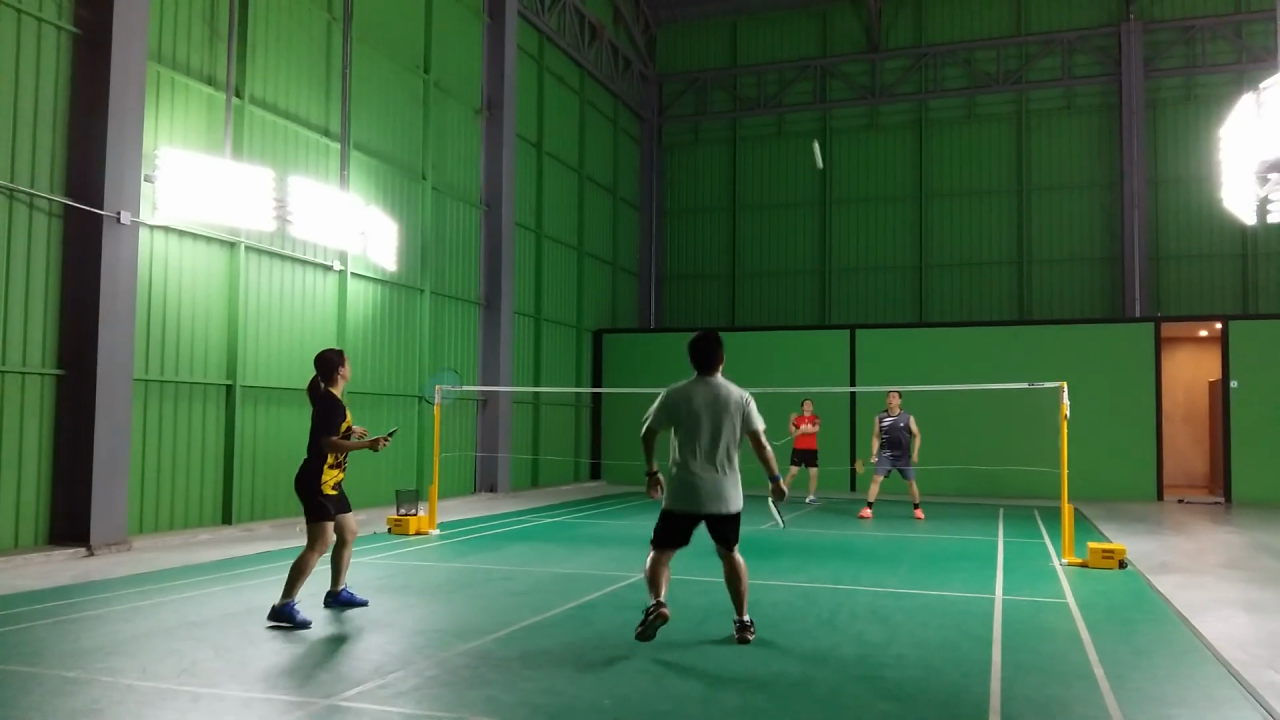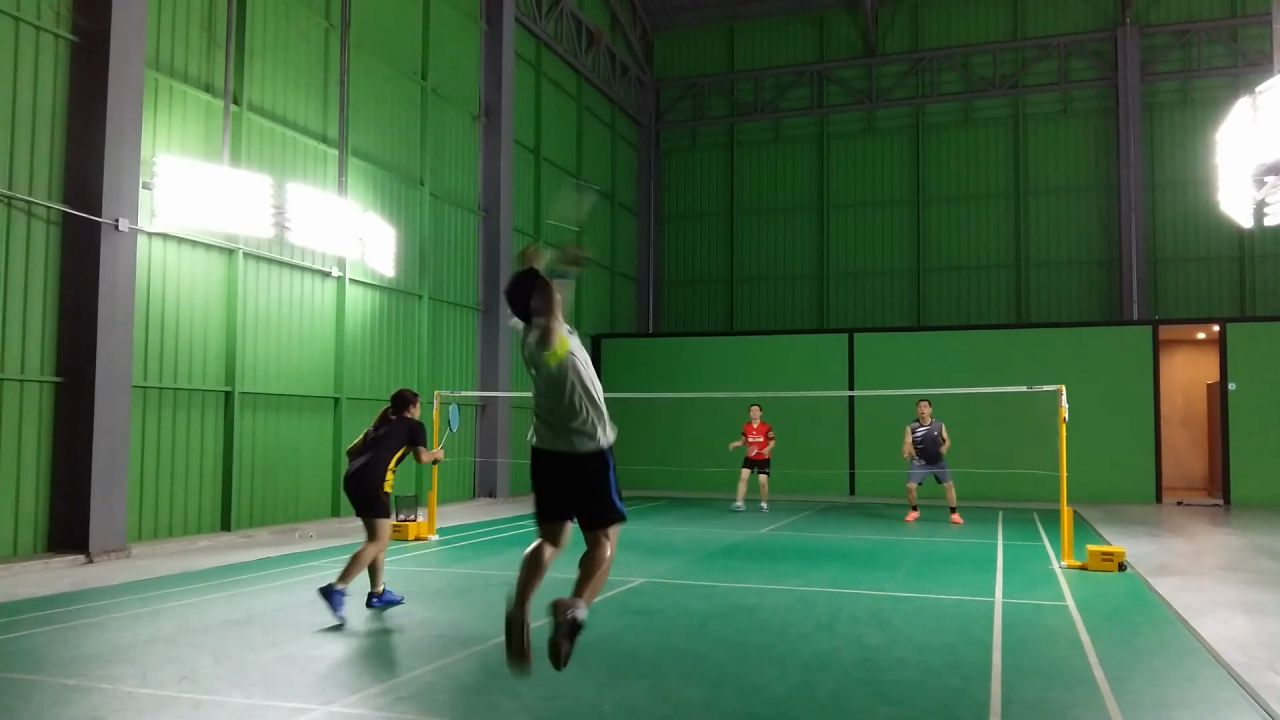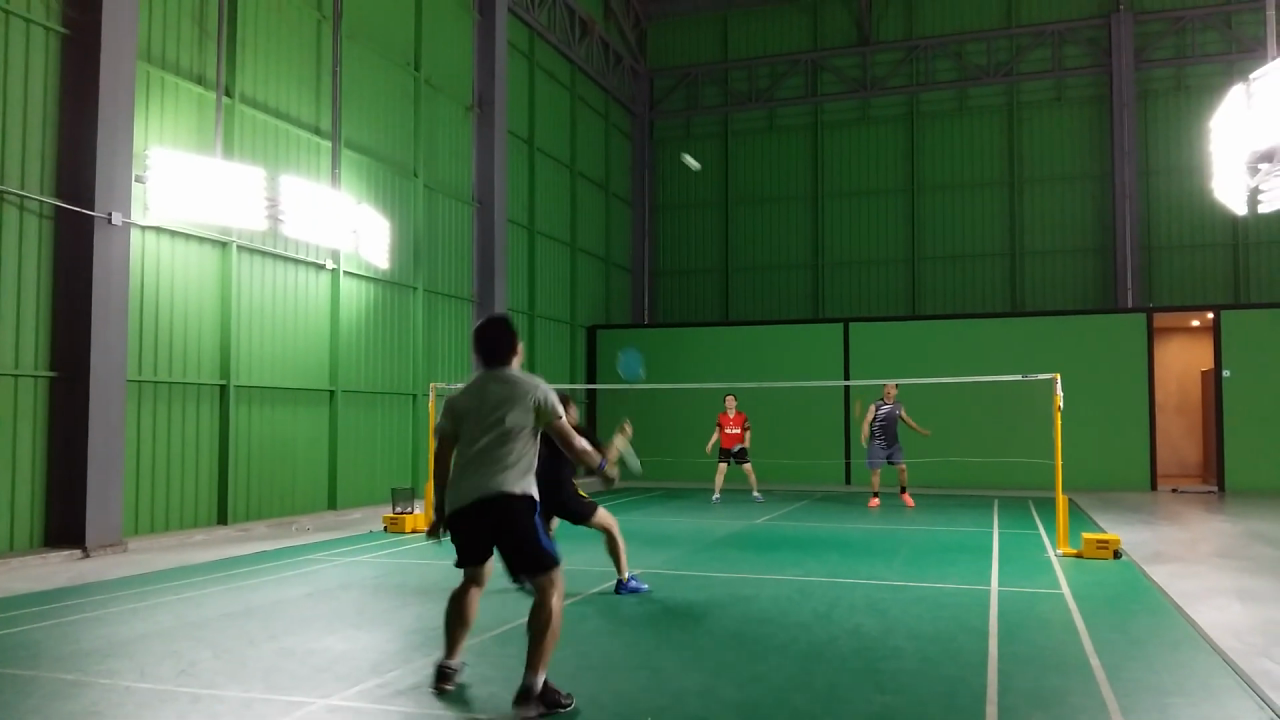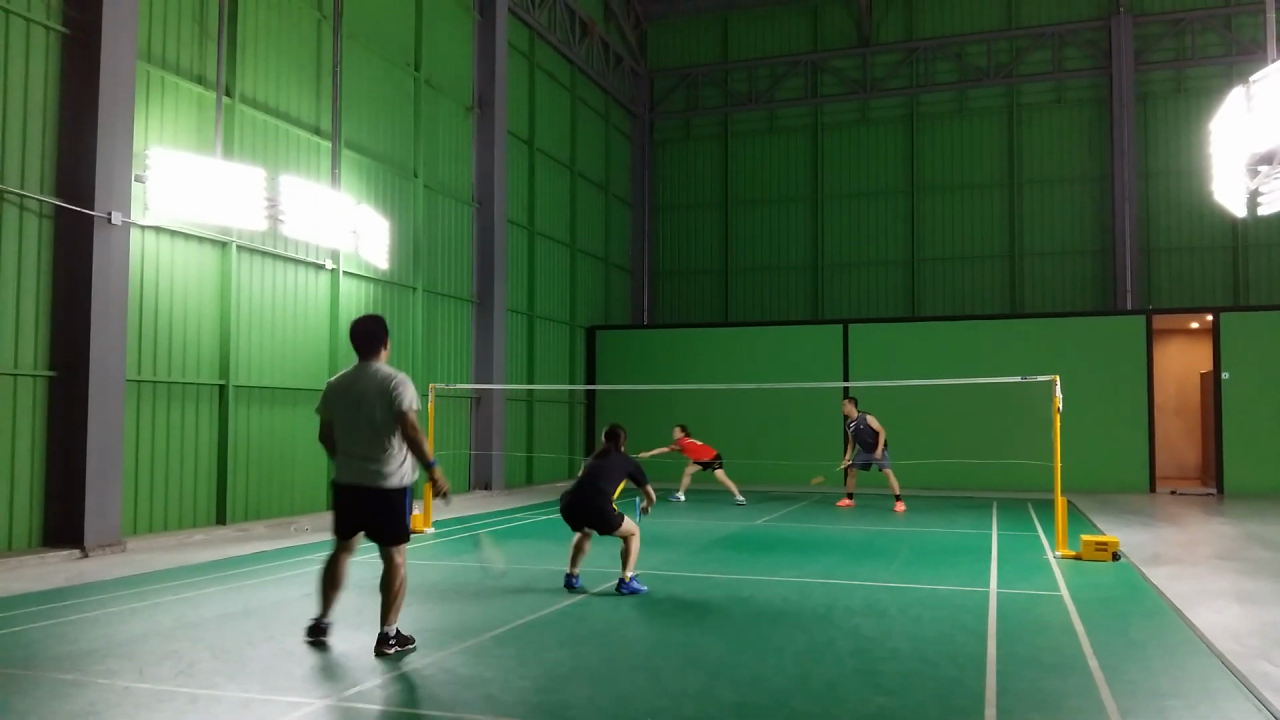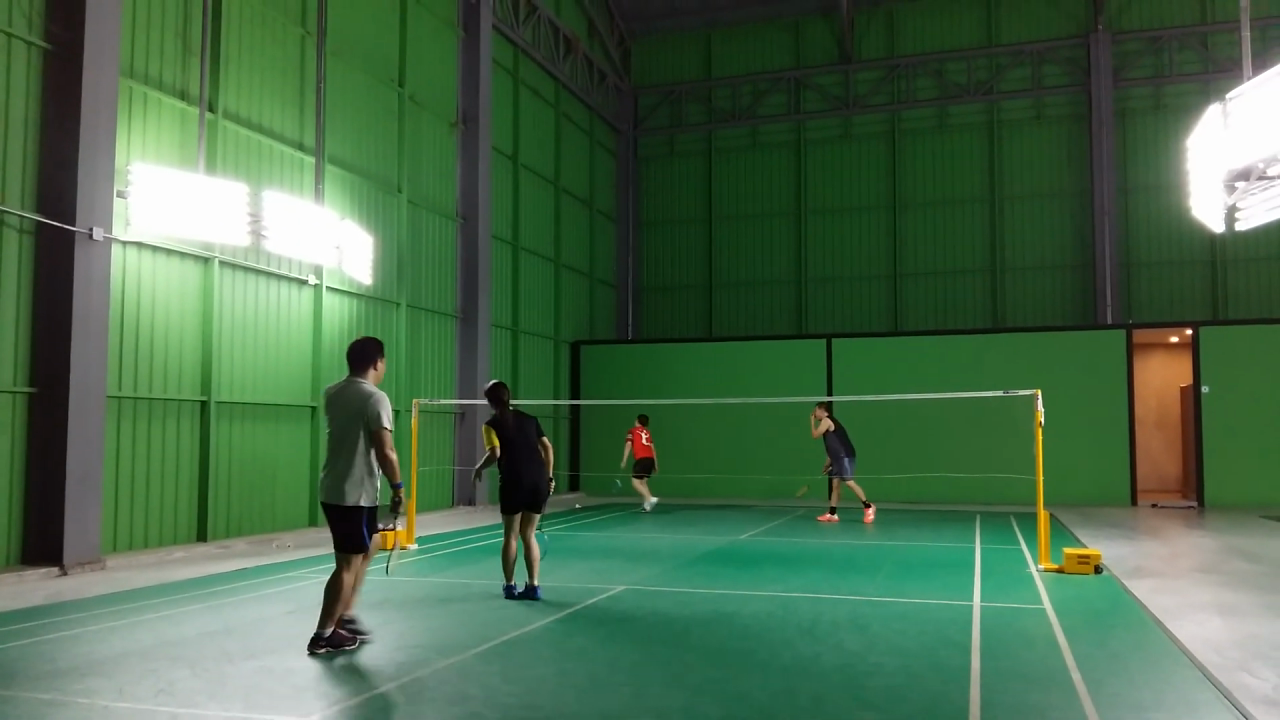
dt=1s
person 1, frame 1
left shoulder: (673, 395)
right shoulder: (741, 398)
left elbow: (647, 436)
right elbow: (761, 445)
left wrist: (652, 472)
right wrist: (776, 480)
left hip: (683, 494)
right hip: (725, 496)
left knee: (659, 555)
right knee: (730, 555)
left ankle: (656, 604)
right ankle: (743, 621)
person 1, frame 2
left shoulder: (529, 333)
right shoulder: (548, 334)
left elbow: (538, 313)
right elbow: (549, 313)
left wrist: (549, 266)
right wrist: (559, 267)
left hip: (547, 451)
right hip: (586, 450)
left knee: (551, 540)
right knee: (604, 542)
left ankle: (518, 614)
right ankle: (572, 612)
person 1, frame 3
left shoulder: (461, 397)
right shoulder: (533, 389)
left elbow: (443, 454)
right elbow: (570, 441)
left wrist: (439, 504)
right wrist: (603, 464)
left hip: (461, 505)
right hip: (509, 500)
left knee: (473, 579)
right knee: (550, 591)
left ankle: (448, 667)
person 1, frame 4
left shoulder: (336, 385)
right shoulder: (397, 382)
left elbow: (325, 436)
right elbow: (411, 432)
right wrist: (434, 472)
left hip: (347, 481)
right hip: (389, 483)
left knee: (342, 552)
right knee: (395, 560)
left ankle: (321, 622)
right ankle: (388, 633)
person 1, frame 5
left shoulder: (333, 393)
right shoulder: (375, 398)
right elbow: (384, 450)
right wrist: (398, 488)
left hip: (335, 491)
right hip: (356, 494)
left knee: (364, 551)
right knee: (349, 565)
left ankle: (344, 618)
right ankle: (323, 635)
person 2, frame 1
left shoulder: (331, 400)
right shoulder: (331, 403)
right elbow: (328, 445)
left wrist: (349, 431)
right wrist: (367, 445)
left hip: (332, 482)
right hip: (318, 483)
left knee: (348, 535)
right knee: (318, 545)
left ankle: (337, 591)
right ankle: (284, 606)
person 2, frame 2
left shoulder: (380, 425)
right shoulder: (414, 426)
left elbow: (351, 451)
right elbow: (421, 456)
right wrist: (436, 455)
left hip: (353, 478)
right hip: (372, 481)
left knee: (377, 538)
right knee: (378, 541)
left ankle: (377, 592)
right ankle: (336, 588)
person 2, frame 3
left shoulder: (544, 433)
right shoulder: (576, 431)
right elbow: (608, 456)
right wrist: (621, 436)
left hip: (539, 494)
right hip: (564, 493)
left knee: (546, 528)
right knee: (611, 526)
right ankle: (624, 580)
person 2, frame 4
left shoulder: (592, 459)
right shoulder: (628, 462)
right elbow: (651, 496)
right wrist: (646, 505)
left hip: (568, 504)
right hip: (598, 506)
left knee: (585, 532)
right knee: (632, 533)
left ankle: (572, 575)
right ankle: (626, 580)
person 2, frame 5
left shoulder: (492, 424)
right shoulder: (528, 419)
left elbow: (495, 453)
right elbow: (547, 448)
left wrist: (479, 468)
right wrist: (549, 477)
left hip: (514, 479)
right hip: (538, 478)
left knee: (511, 536)
right knee: (528, 535)
left ankle: (510, 586)
right ankle: (533, 586)
